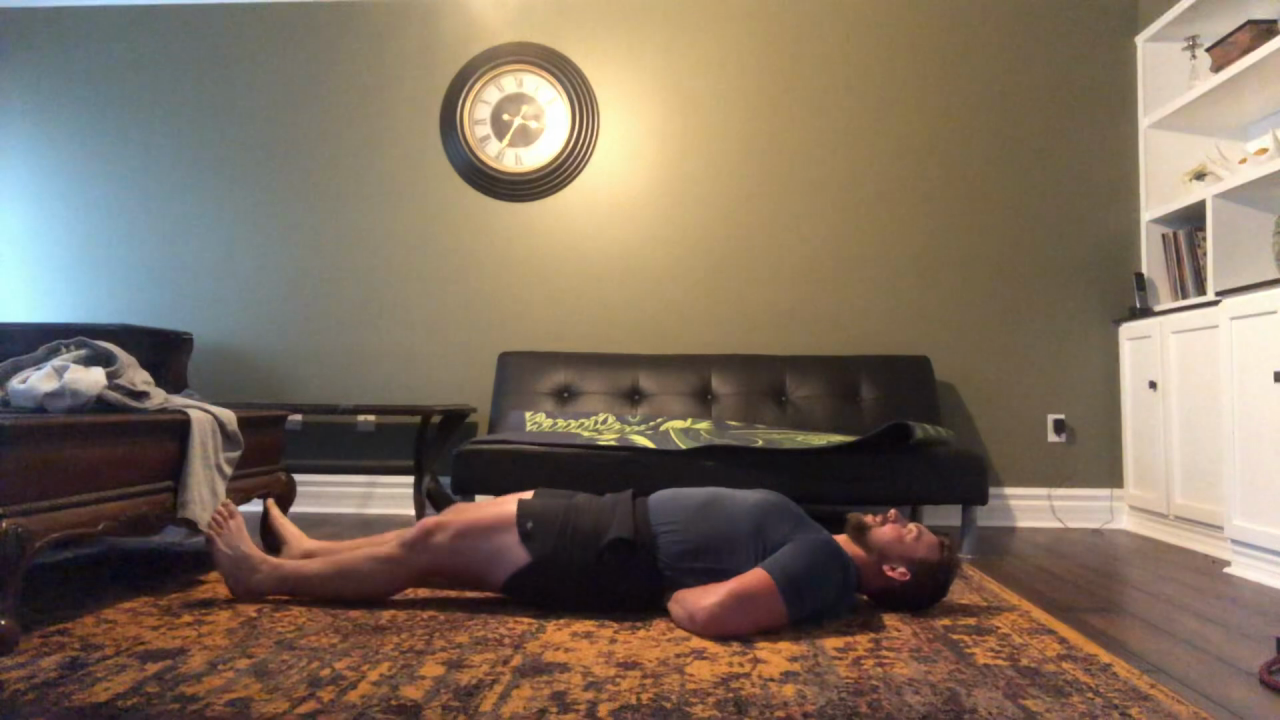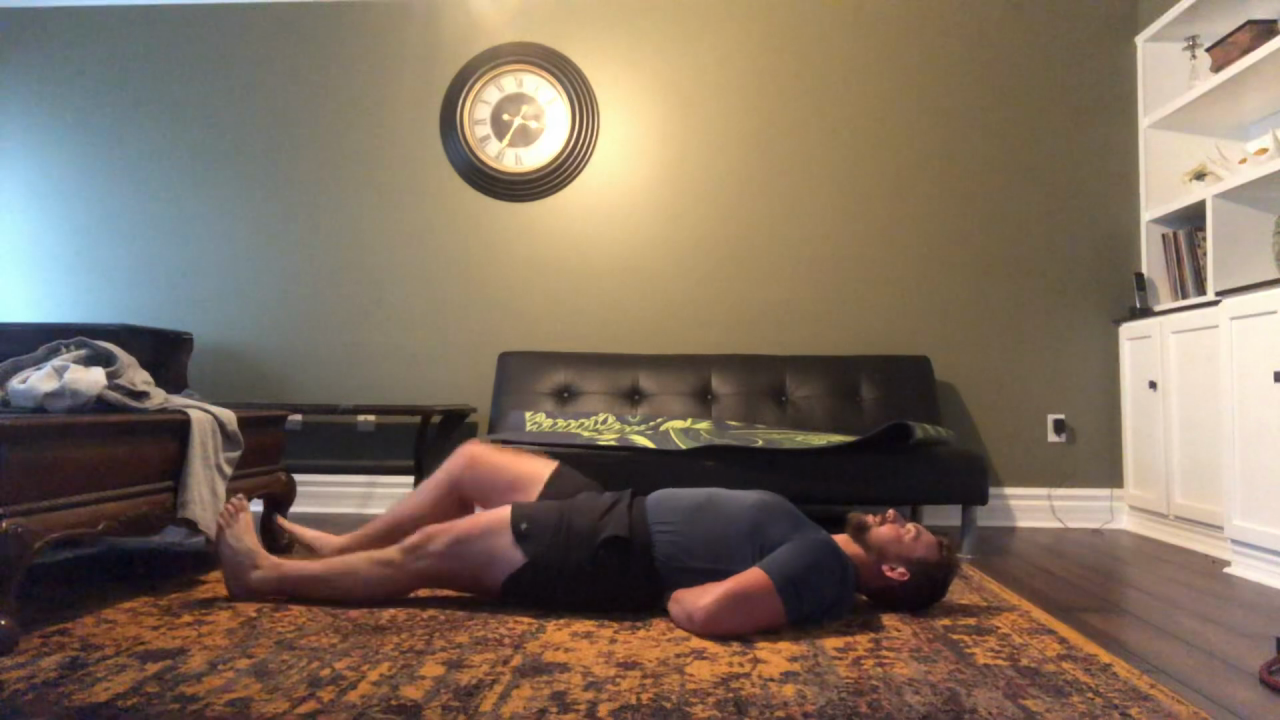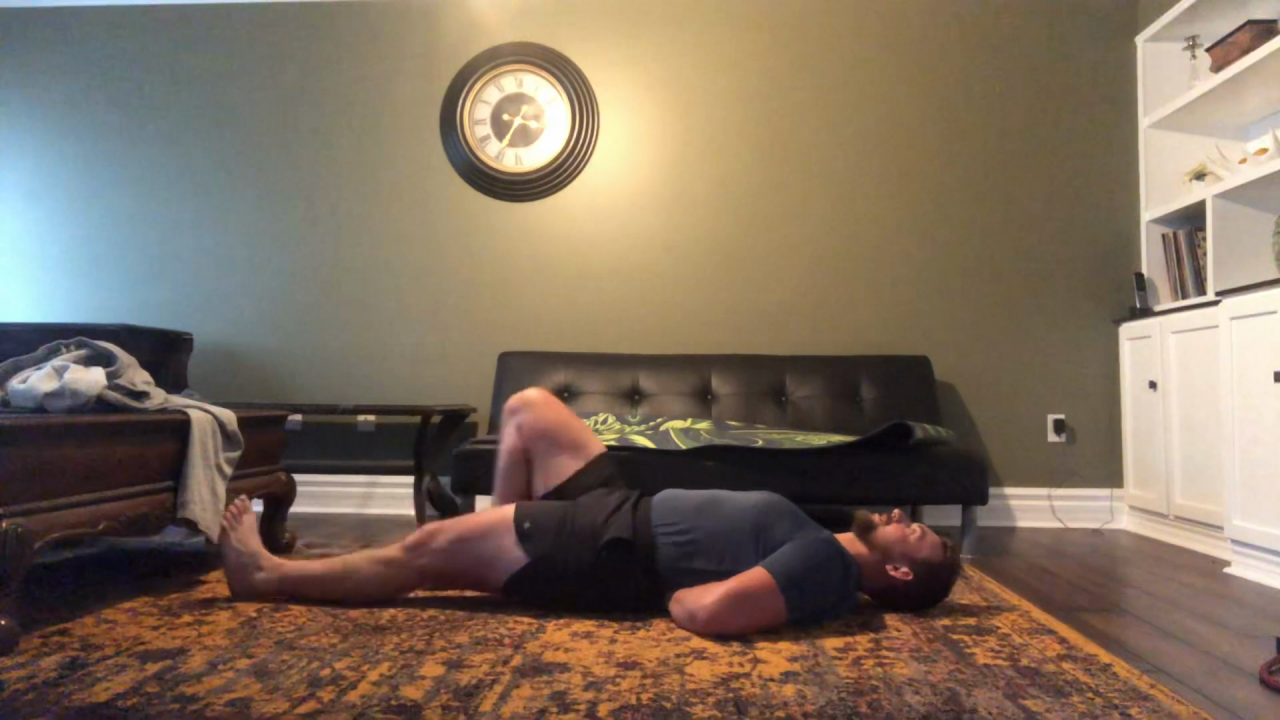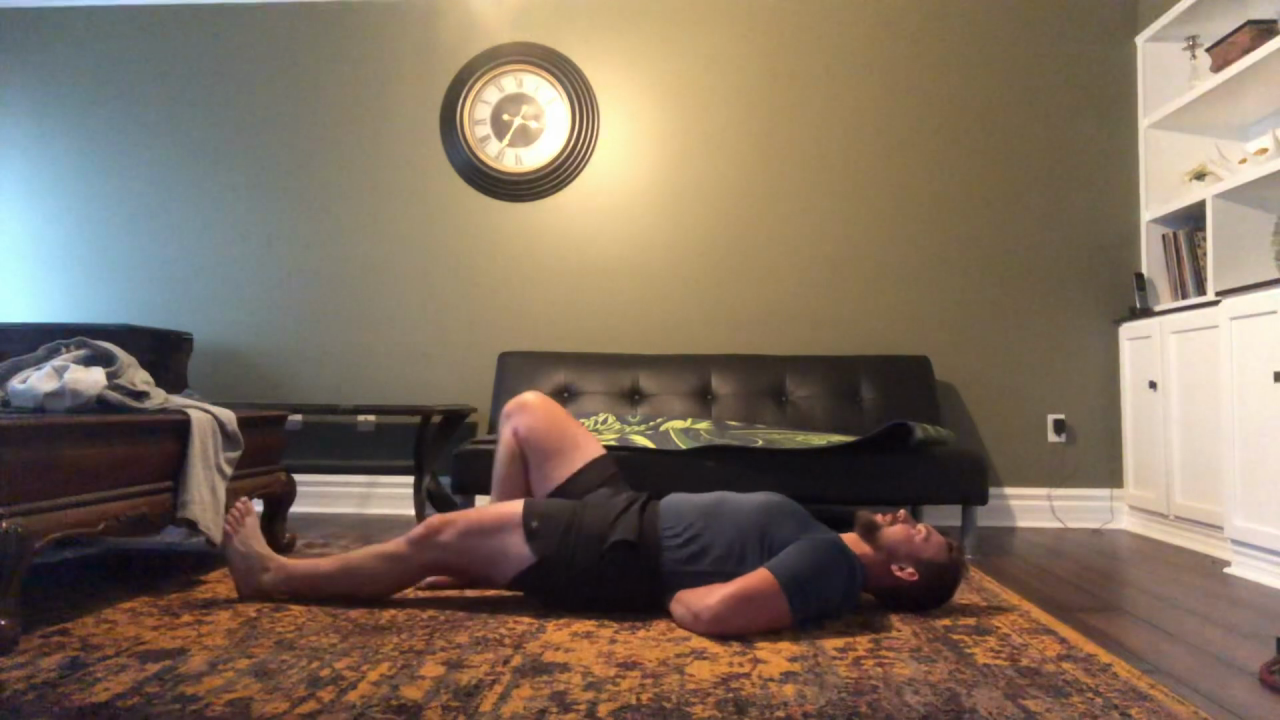
dt=0.3s
person 1, frame 1
left shoulder: (828, 570)
right shoulder: (823, 550)
left elbow: (710, 612)
left wrist: (665, 589)
left hip: (621, 555)
right hip: (626, 517)
left knee: (433, 544)
right knee: (455, 517)
left ankle: (266, 575)
right ankle: (311, 551)
person 1, frame 2
left shoulder: (824, 571)
right shoulder: (818, 546)
left elbow: (708, 613)
left wrist: (658, 591)
left hip: (618, 555)
right hip: (625, 513)
left knee: (426, 550)
right knee: (471, 460)
left ankle: (266, 575)
right ankle: (337, 546)
person 1, frame 3
left shoulder: (827, 569)
right shoulder: (823, 546)
left elbow: (705, 613)
left wrist: (660, 591)
left hip: (619, 556)
right hip: (628, 513)
left knee: (426, 547)
right knee: (529, 407)
left ankle: (267, 576)
right ankle: (491, 560)
person 1, frame 4
left shoulder: (832, 568)
right shoulder: (827, 547)
left elbow: (712, 613)
left wrist: (666, 592)
left hip: (623, 556)
right hip: (634, 513)
left knee: (434, 538)
right knee: (525, 412)
left ankle: (273, 575)
right ankle: (495, 556)
